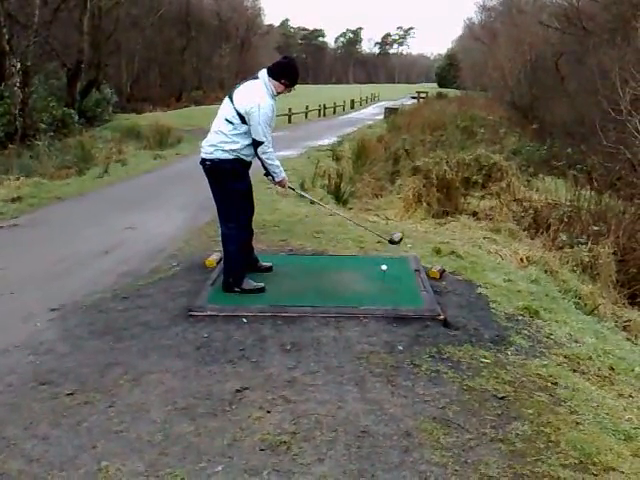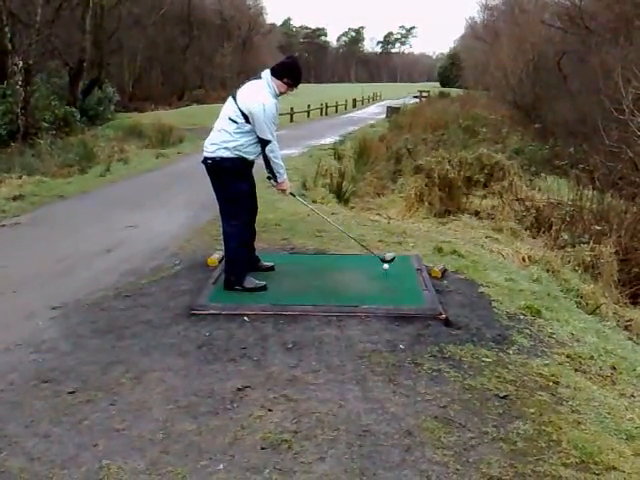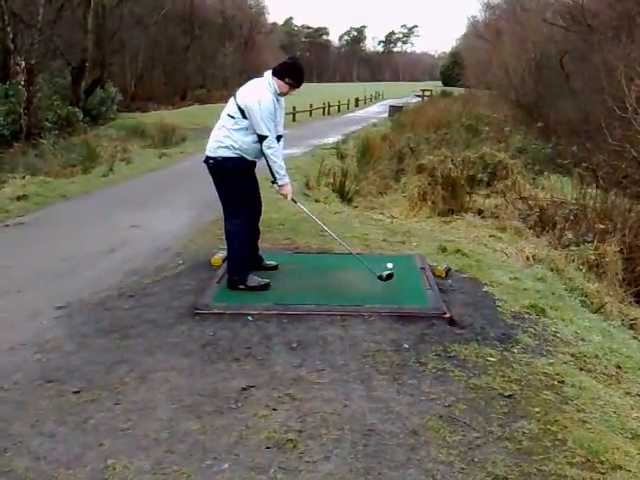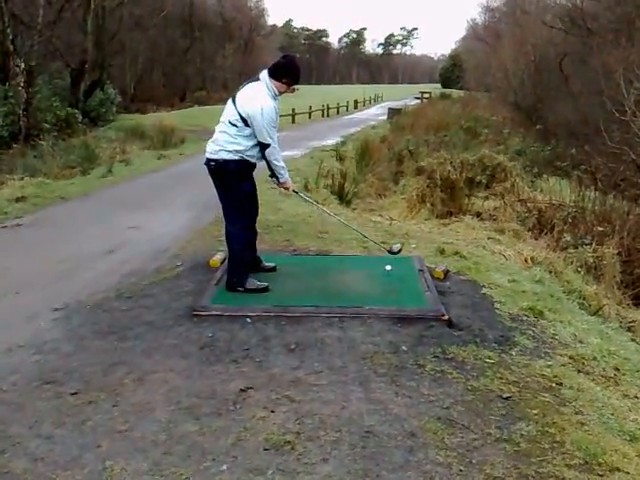
dt=0.5s
person 1, frame 1
left shoulder: (255, 86)
right shoulder: (261, 101)
left elbow: (259, 140)
right elbow: (262, 146)
left wrist: (273, 170)
right wrist: (278, 174)
left hip: (226, 158)
right hip: (224, 161)
left knee: (244, 213)
right knee: (234, 219)
left ankle: (247, 260)
right ankle: (234, 278)
person 1, frame 2
left shoulder: (259, 87)
right shoulder: (264, 100)
left elbow: (265, 140)
right elbow: (268, 144)
left wrist: (274, 173)
right wrist: (280, 177)
left hip: (232, 157)
right hip: (225, 160)
left knee: (247, 212)
right knee: (236, 217)
left ankle: (248, 259)
right ankle: (235, 276)
person 1, frame 3
left shoulder: (272, 95)
right shoulder: (261, 97)
left elbow: (277, 138)
right elbow: (268, 142)
left wrist: (280, 176)
right wrist: (282, 179)
left hip: (240, 158)
right hip: (226, 158)
left knee: (252, 210)
right knee: (238, 216)
left ankle: (251, 258)
right ankle: (238, 275)
person 1, frame 4
left shoulder: (258, 88)
right shoulder: (263, 103)
left elbow: (268, 141)
right elbow: (268, 146)
left wrist: (277, 172)
right wrist: (283, 176)
left hip: (233, 159)
right hip: (228, 162)
left knee: (249, 213)
right knee: (239, 218)
left ankle: (250, 260)
right ankle: (238, 278)
